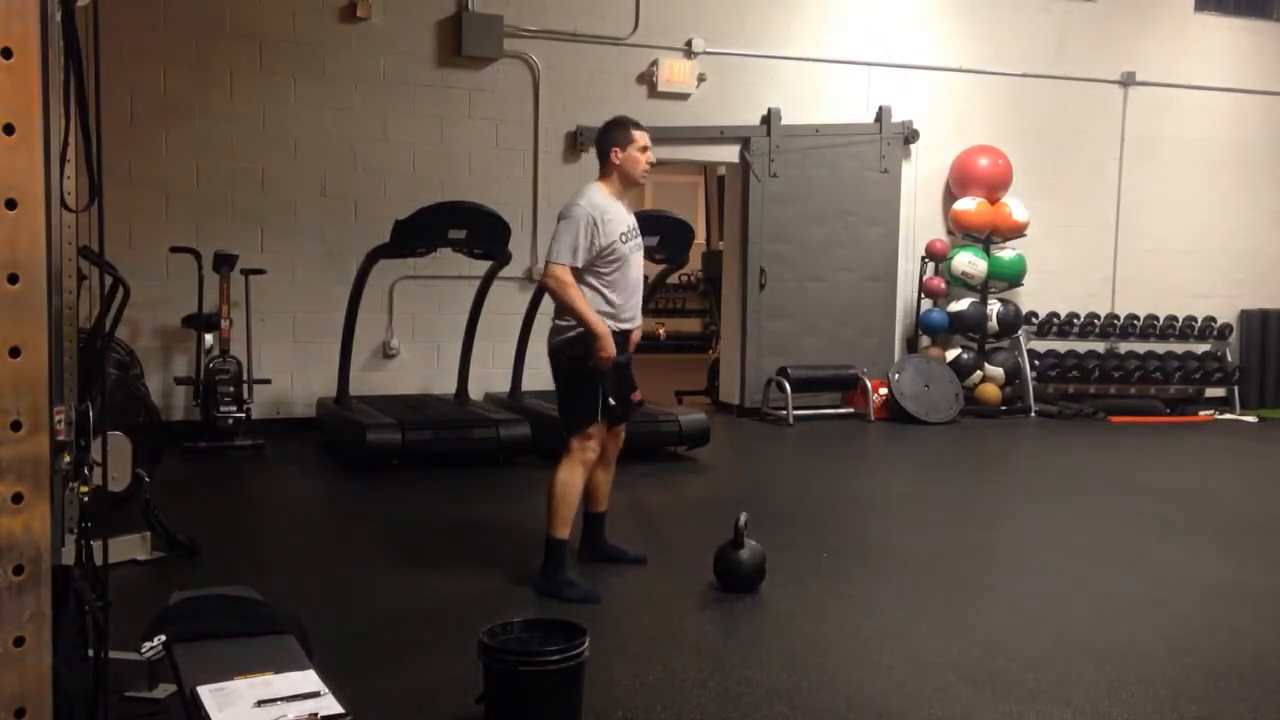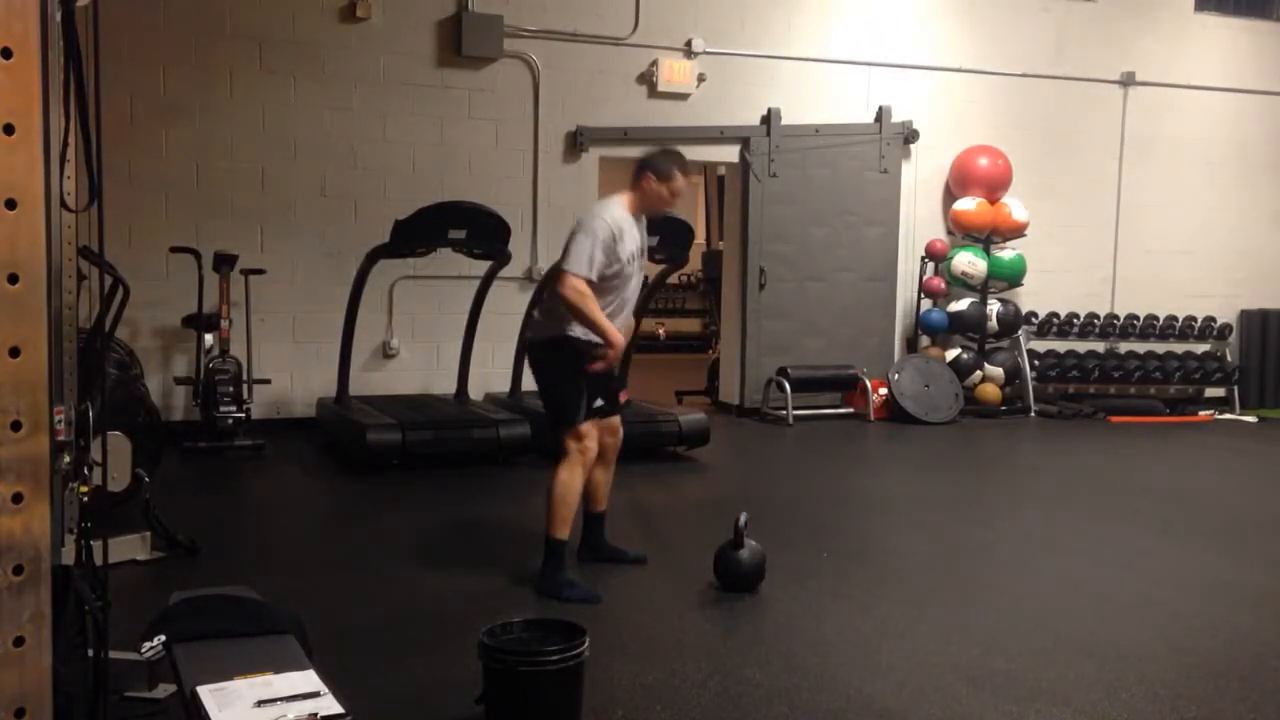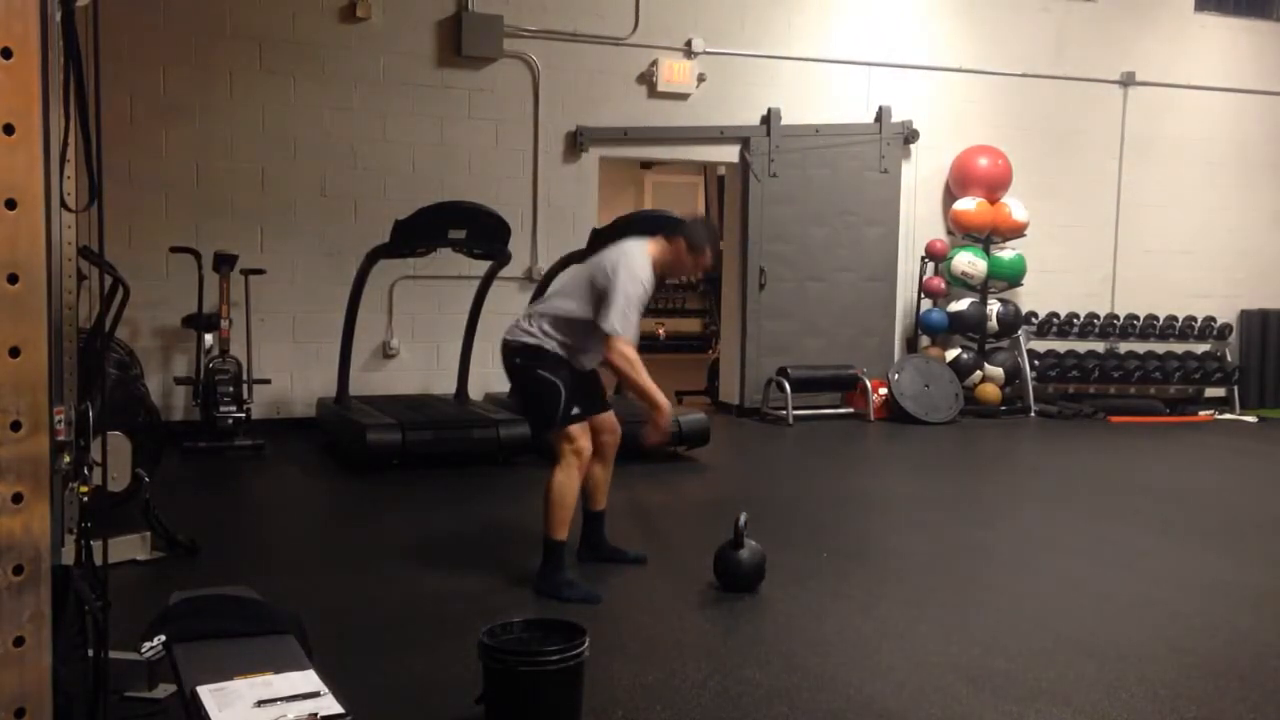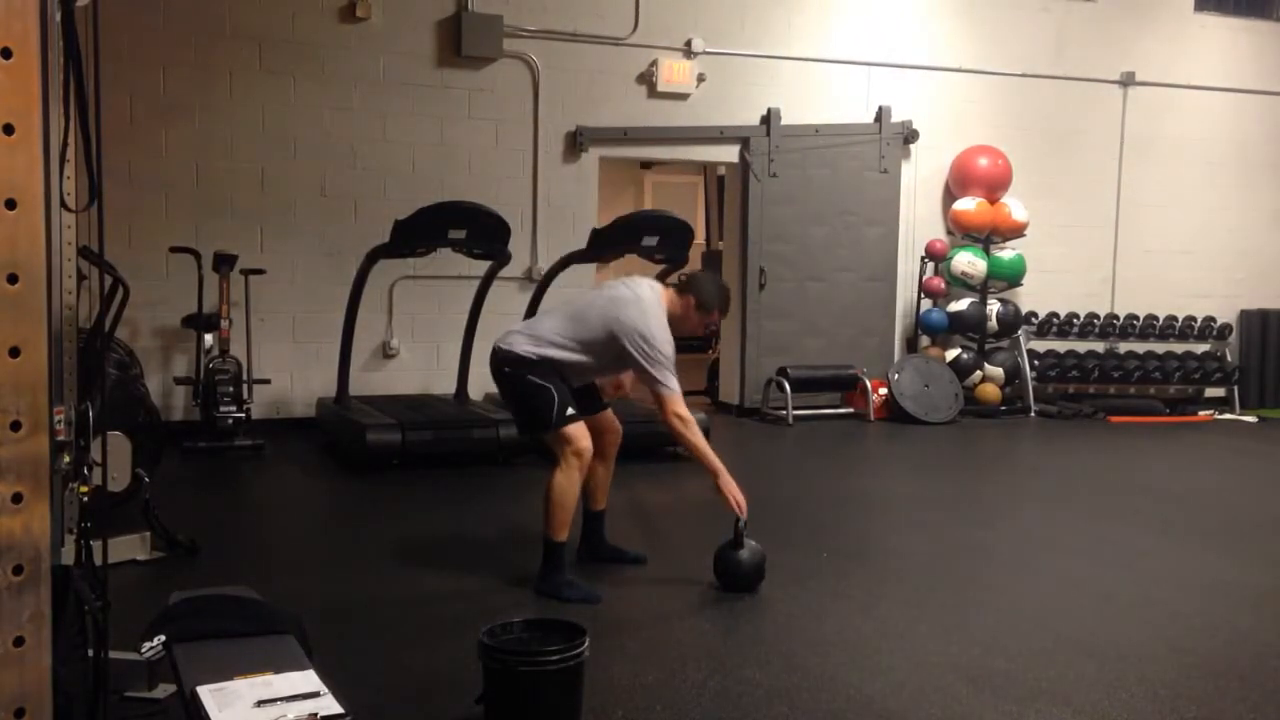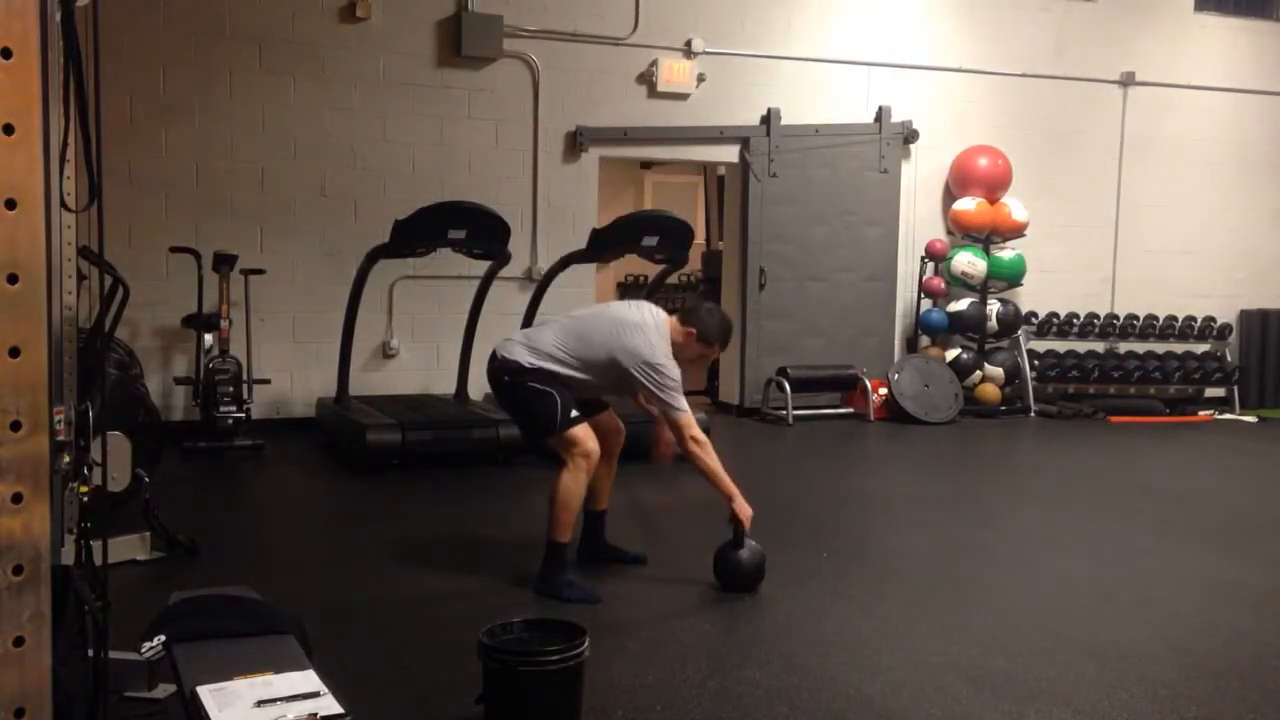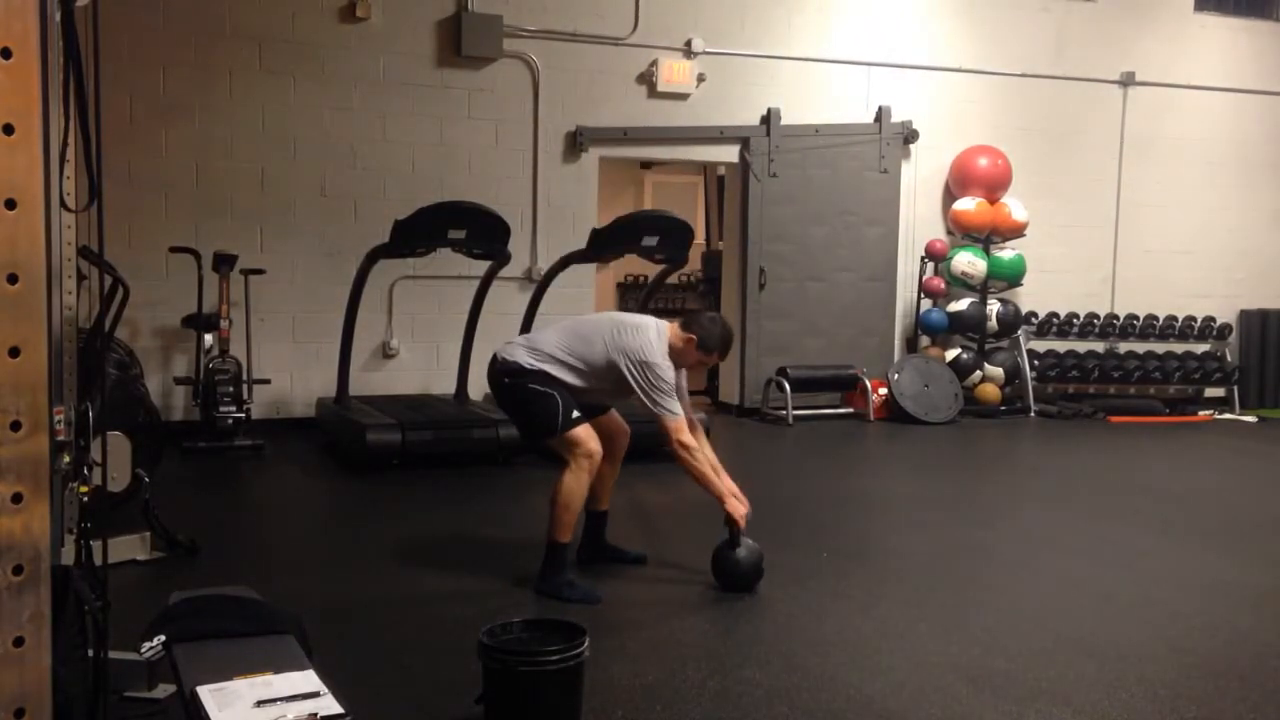
dt=0.2s
person 1, frame 1
left shoulder: (620, 208)
right shoulder: (587, 208)
right elbow: (556, 276)
left wrist: (629, 323)
right wrist: (598, 331)
left hip: (613, 342)
right hip: (587, 345)
left knee: (611, 441)
right knee: (584, 448)
left ankle: (594, 540)
right ankle: (553, 569)
person 1, frame 2
left shoulder: (636, 220)
right shoulder: (606, 221)
right elbow: (570, 287)
left wrist: (621, 328)
right wrist: (613, 335)
left hip: (593, 345)
right hip: (560, 342)
left knee: (611, 436)
right knee: (583, 446)
left ankle: (594, 540)
right ankle: (552, 569)
person 1, frame 3
left shoulder: (641, 254)
right shoulder: (632, 270)
right elbow: (620, 353)
right wrist: (659, 403)
left hip: (567, 351)
right hip: (534, 349)
left knee: (608, 434)
right knee: (578, 448)
left ankle: (594, 540)
right ankle: (552, 571)
person 1, frame 4
left shoulder: (648, 290)
right shoulder: (651, 327)
right elbow: (676, 415)
left wrist: (622, 370)
right wrist: (721, 475)
left hip: (550, 359)
right hip: (522, 360)
left knee: (609, 433)
right knee: (580, 447)
left ankle: (593, 540)
right ankle: (552, 572)
person 1, frame 5
left shoulder: (653, 317)
right shoulder: (654, 354)
right elbow: (691, 438)
left wrist: (662, 422)
right wrist: (734, 497)
left hip: (544, 367)
right hip: (519, 369)
left knee: (612, 434)
right knee: (584, 449)
left ankle: (593, 542)
right ankle: (553, 572)
person 1, frame 6
left shoulder: (659, 336)
right shoulder: (652, 356)
left elbow: (690, 426)
right elbow: (681, 442)
left wrist: (724, 479)
right wrist: (725, 498)
left hip: (545, 371)
right hip: (519, 372)
left knee: (616, 435)
right knee: (587, 450)
left ankle: (594, 542)
right ankle: (553, 572)
